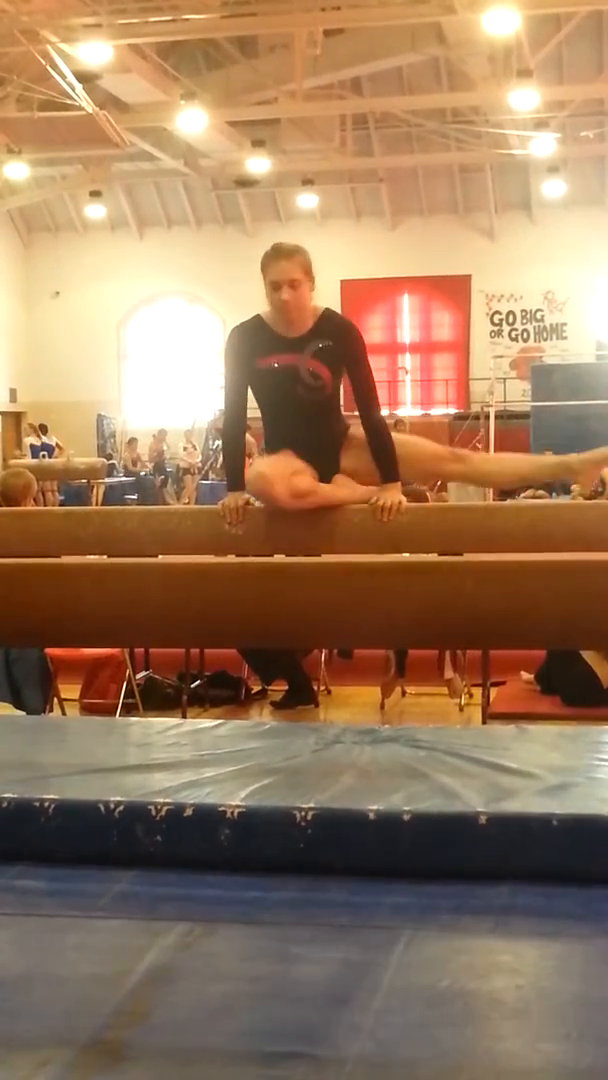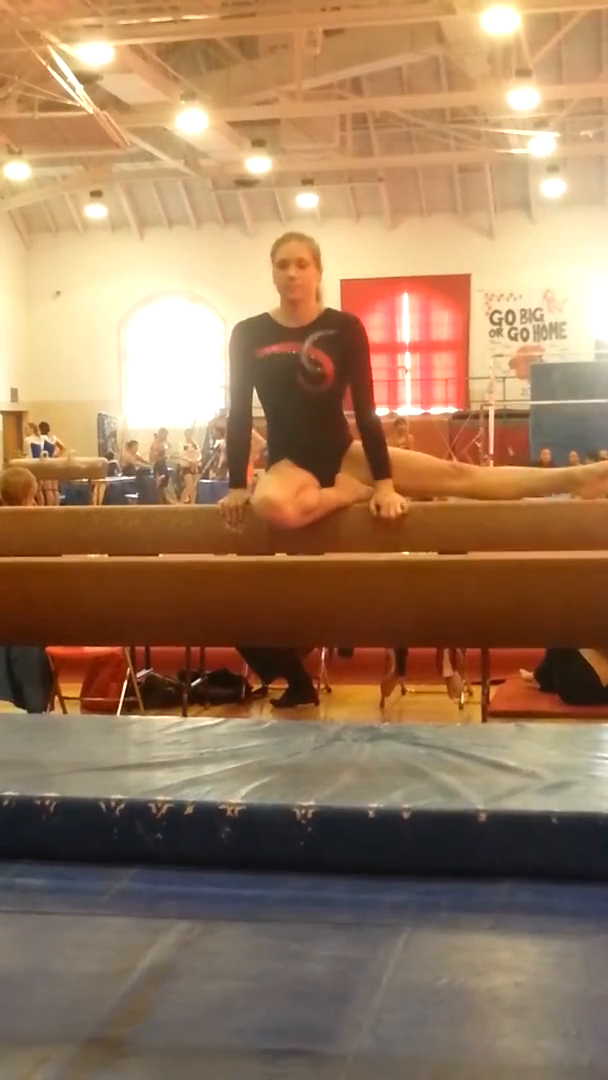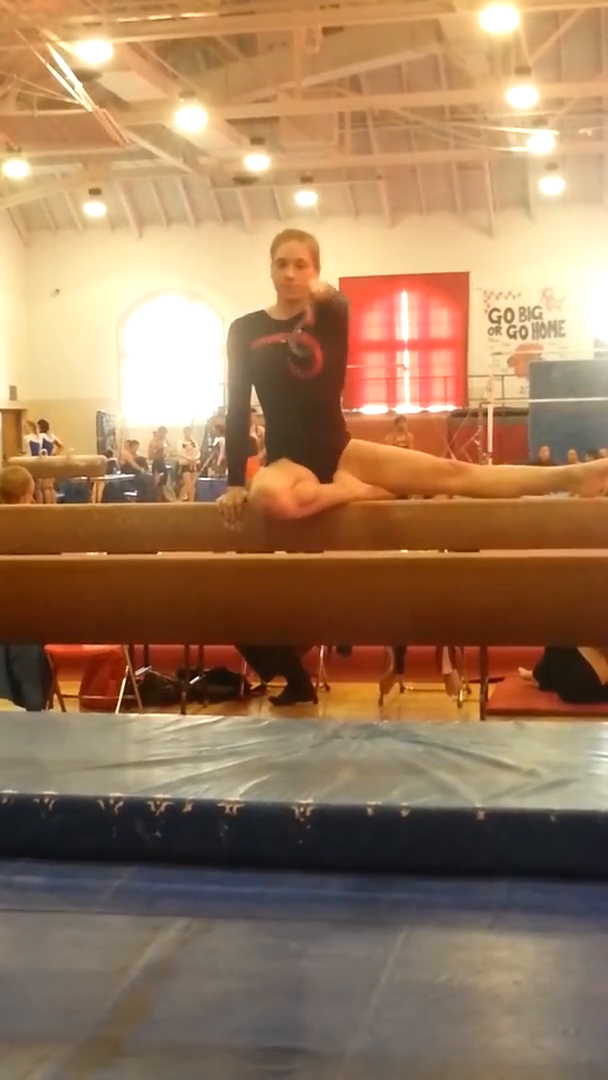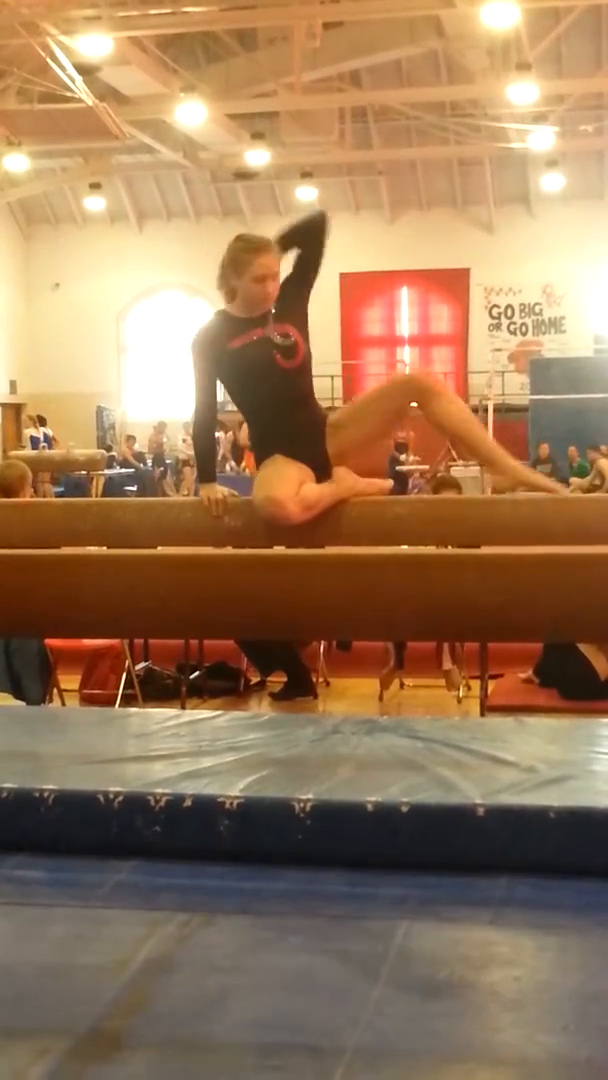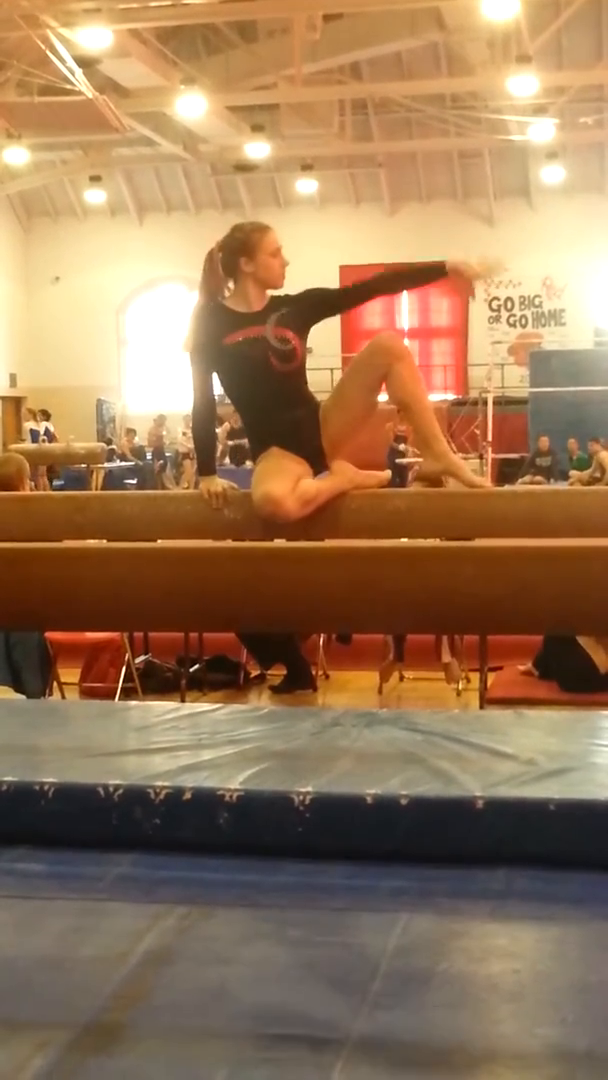
dt=0.5s
person 1, frame 1
left shoulder: (339, 330)
right shoulder: (244, 338)
left elbow: (370, 410)
right elbow: (233, 417)
left wrist: (391, 482)
right wrist: (235, 488)
left hip: (340, 444)
right hip: (290, 456)
left knee: (453, 459)
right knee: (264, 482)
left ankle: (571, 466)
right ankle: (359, 493)
person 1, frame 2
left shoulder: (345, 328)
right shoulder: (248, 334)
left elbow: (366, 410)
right elbow: (239, 412)
left wrist: (385, 482)
right wrist: (236, 486)
left hip: (343, 452)
right hip: (290, 462)
left knee: (453, 474)
right knee: (273, 507)
left ankle: (575, 477)
right ankle: (355, 492)
person 1, frame 3
left shoulder: (329, 315)
right shoulder: (244, 330)
left elbow: (336, 302)
right elbow: (237, 410)
left wrist: (319, 289)
right wrist: (235, 482)
left hip: (338, 448)
right hip: (288, 459)
left knee: (452, 473)
right knee: (268, 495)
left ankle: (573, 476)
right ankle: (355, 491)
person 1, frame 4
left shoulder: (288, 301)
right shoulder: (211, 335)
left elbow: (318, 224)
right elbow: (204, 411)
left wrist: (272, 249)
right wrist: (207, 480)
left hip: (323, 434)
right hip: (280, 454)
left knee: (419, 381)
right knee: (277, 504)
left ankle: (514, 472)
right ankle: (346, 485)
person 1, frame 5
left shoulder: (295, 308)
right shoulder: (211, 324)
left elbow: (367, 289)
right elbow: (203, 401)
left wrist: (448, 269)
right wrist: (207, 473)
left hip: (321, 429)
right hip: (276, 449)
left knee: (389, 344)
right knee: (273, 501)
left ankle: (441, 457)
right ankle: (346, 477)
